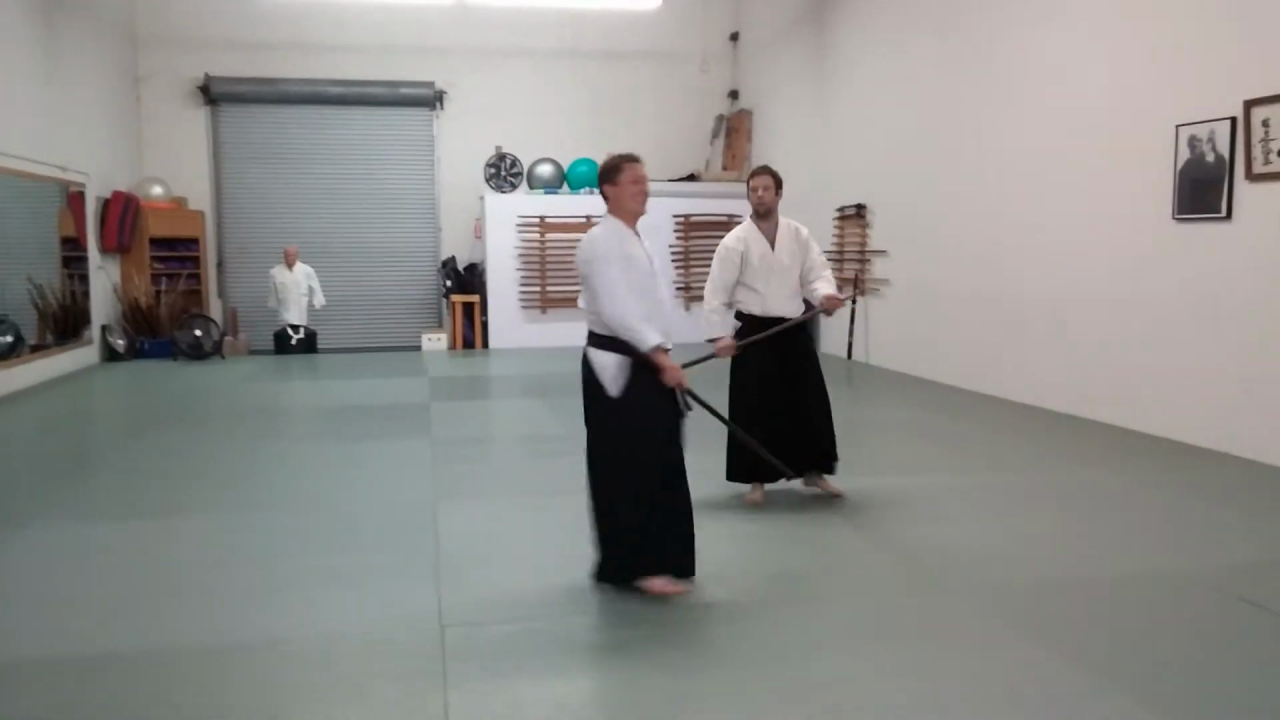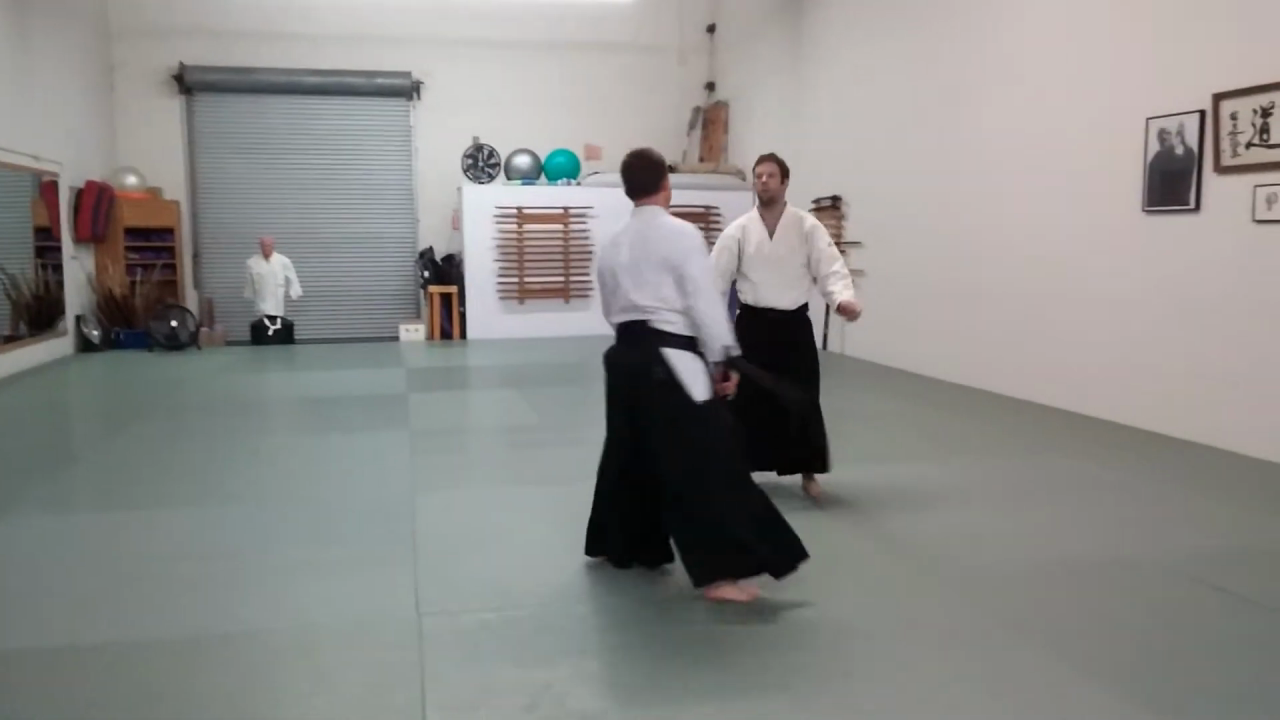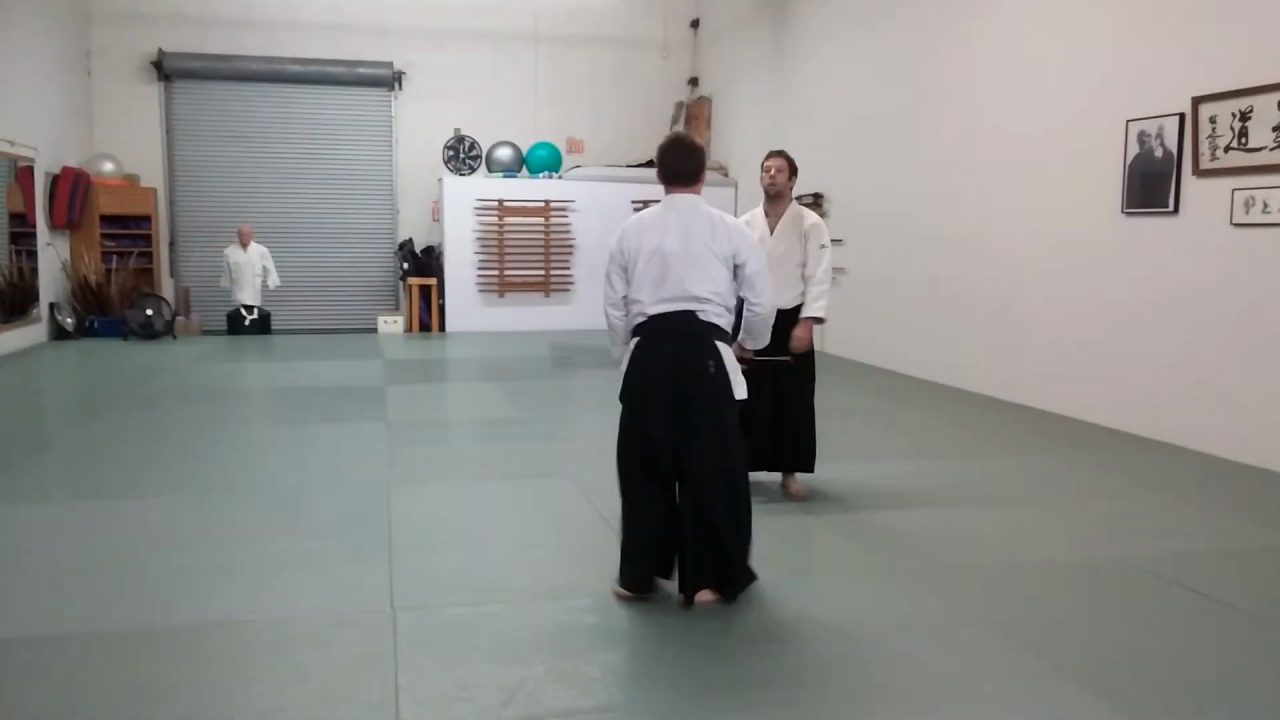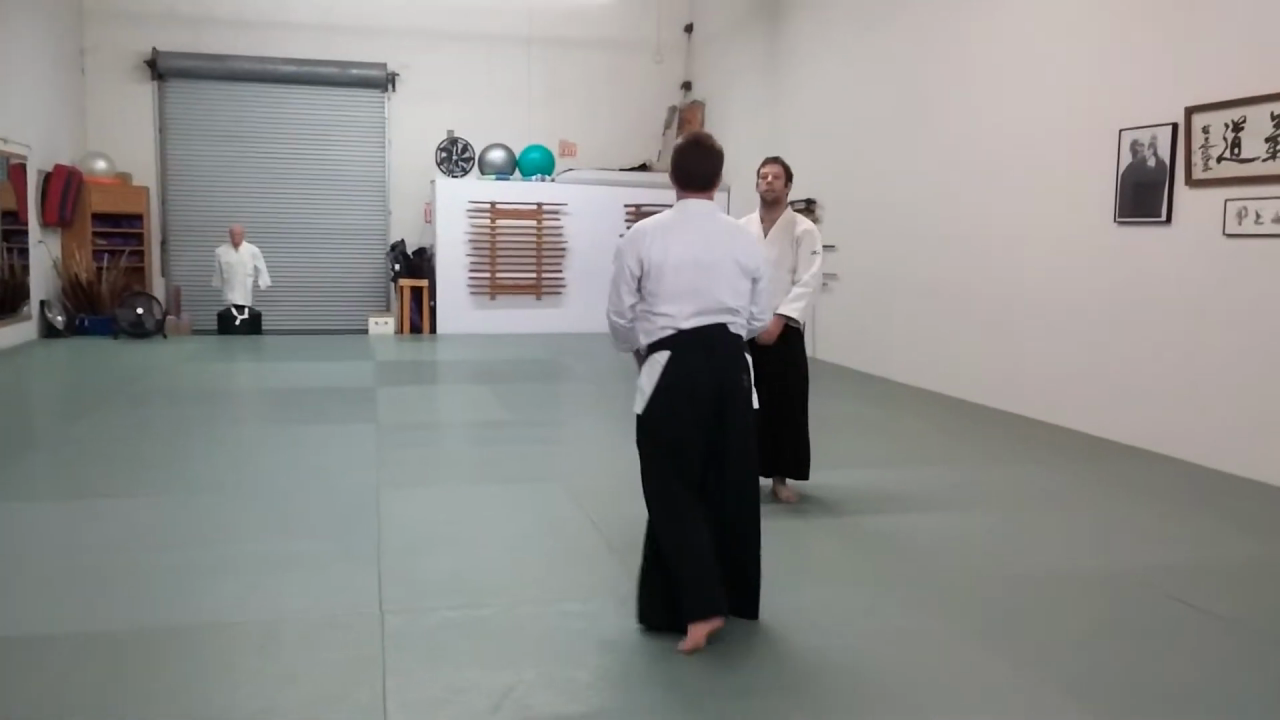
dt=0.3s
person 1, frame 1
left shoulder: (635, 241)
right shoulder: (602, 242)
right elbow: (616, 309)
left wrist: (662, 358)
right wrist: (661, 355)
left hip: (648, 365)
right hip: (621, 366)
left knee: (659, 463)
right knee: (635, 465)
left ankle: (654, 557)
right ankle: (636, 564)
person 1, frame 2
left shoulder: (612, 245)
right shoulder: (681, 235)
right elbow: (706, 305)
right wrist: (723, 361)
left hip: (625, 359)
right hip: (669, 362)
left knee: (631, 455)
right knee: (706, 464)
left ankle: (615, 545)
right ankle: (723, 572)
person 1, frame 3
left shoulder: (633, 230)
right shoulder: (732, 230)
left elbow: (614, 307)
right elbow: (759, 302)
left wrist: (630, 355)
right wrist: (748, 345)
left hip: (650, 355)
right hip: (706, 355)
left knee: (646, 467)
right knee: (713, 470)
left ankle: (638, 575)
right ankle: (708, 579)
person 1, frame 4
left shoulder: (644, 235)
right shoulder: (745, 239)
left elbow: (620, 315)
right elbow: (756, 316)
left wrist: (642, 348)
left hip: (672, 370)
right hip: (729, 366)
left knee: (675, 493)
right knee: (729, 486)
left ankle: (699, 607)
right ankle: (728, 595)
person 2, frame 1
left shoulder: (799, 235)
right shoulder: (736, 241)
left elbow: (818, 273)
right elbow: (715, 293)
left wrist: (826, 295)
right wrist: (719, 334)
left hip: (794, 332)
right hip: (753, 335)
left knee: (810, 403)
right knee: (754, 409)
left ankle: (813, 471)
right ankle: (756, 479)
person 2, frame 2
left shoulder: (807, 226)
right shoulder: (739, 229)
left elbow: (831, 268)
right elbow: (717, 276)
left wrist: (844, 299)
left hip: (794, 325)
right hip: (753, 324)
left knee: (801, 400)
right knee: (747, 399)
left ankle: (808, 472)
person 2, frame 3
left shoulder: (810, 224)
right shoulder: (745, 224)
left elbow: (819, 276)
left wrist: (807, 321)
left hip: (790, 324)
left knee: (794, 401)
right knee: (744, 397)
left ankle: (789, 472)
person 2, frame 4
left shoulder: (803, 230)
right shoulder: (741, 229)
left elbow: (807, 283)
left wrist: (778, 320)
left hip: (783, 332)
left knee: (786, 406)
left ankle: (779, 478)
